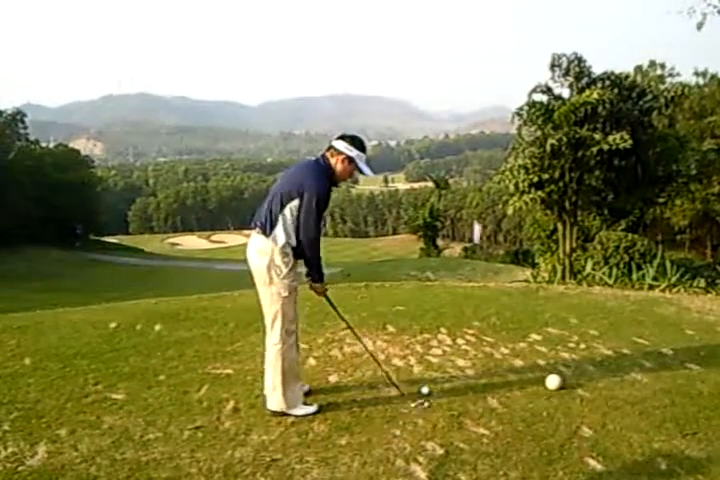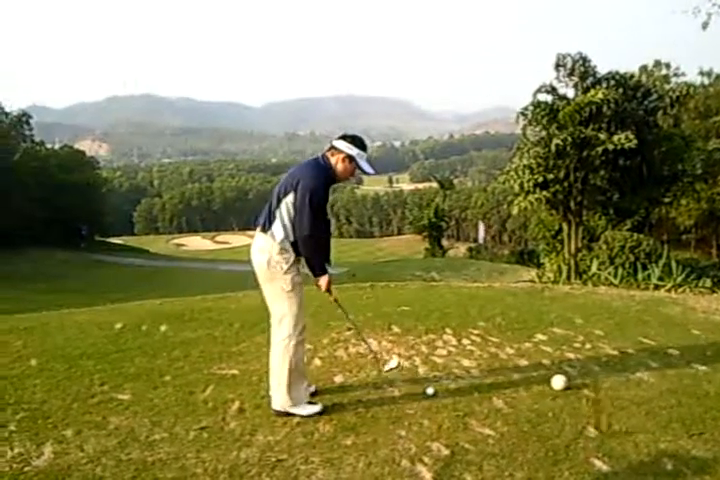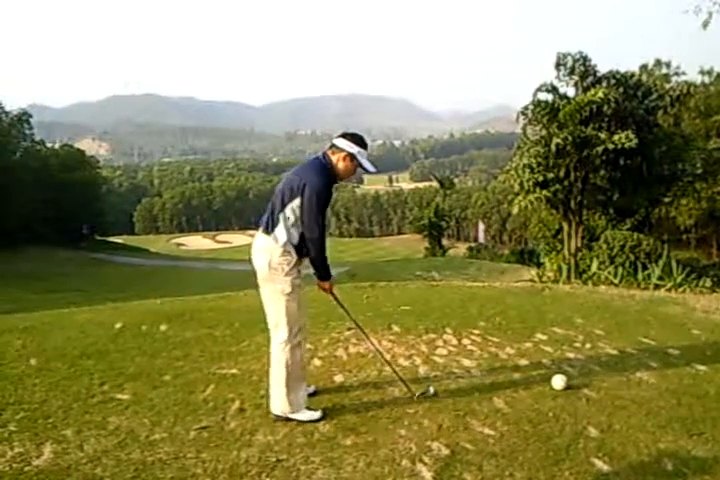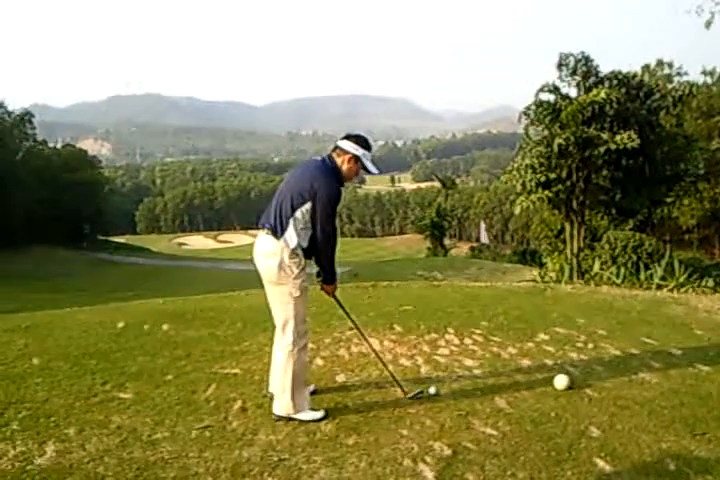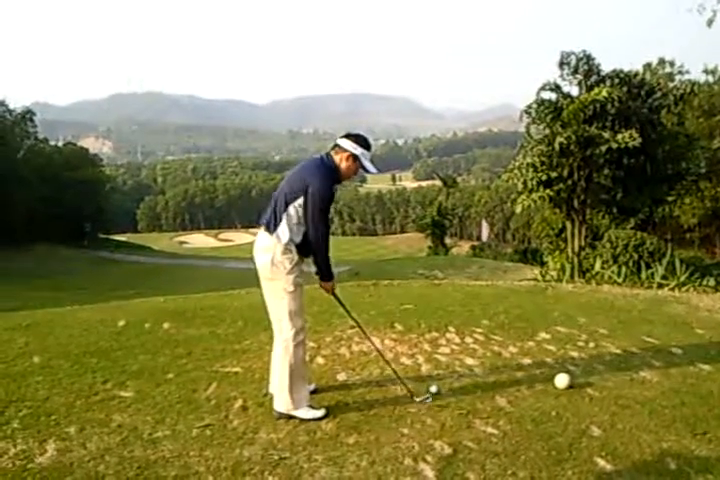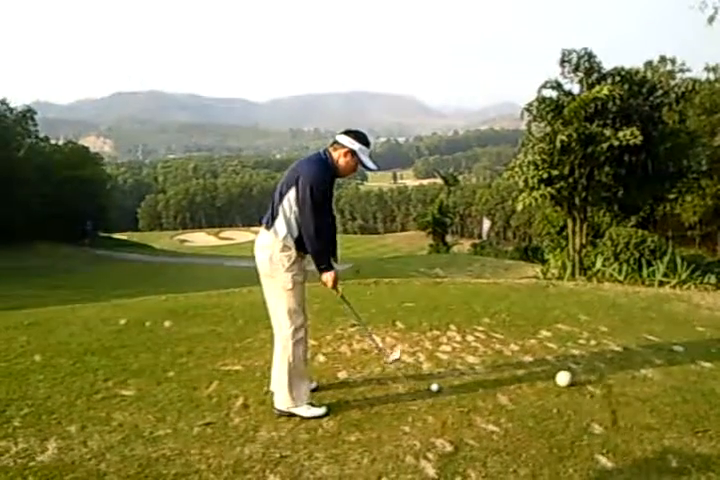
dt=0.3s
person 1, frame 1
left shoulder: (307, 169)
right shoulder: (317, 182)
right elbow: (308, 235)
left wrist: (312, 270)
right wrist: (317, 276)
left hip: (265, 246)
right hip: (273, 253)
left knee: (284, 325)
right knee: (283, 329)
left ankle: (281, 385)
right ankle: (283, 400)
person 1, frame 2
left shoulder: (315, 173)
right shoulder: (313, 178)
left elbow: (319, 227)
right elbow: (305, 231)
left wrist: (323, 267)
right wrist: (319, 272)
left hip: (276, 250)
right hip: (275, 253)
left knee: (286, 323)
right knee: (291, 326)
left ankle: (286, 384)
right ankle: (287, 399)
person 1, frame 3
left shoulder: (313, 171)
right shoulder: (317, 180)
left elbow: (312, 228)
right elbow: (312, 233)
left wrist: (322, 271)
right wrist: (324, 275)
left hip: (275, 250)
right hip: (277, 254)
left knee: (288, 326)
right knee: (288, 331)
left ankle: (288, 385)
right ankle: (286, 405)
person 1, frame 4
left shoulder: (312, 168)
right shoulder: (327, 184)
right elbow: (325, 235)
left wrist: (324, 271)
right wrist: (329, 277)
left hip: (270, 246)
right hip: (282, 255)
left knee: (287, 325)
right knee: (293, 332)
left ankle: (282, 384)
right ankle: (289, 405)
person 1, frame 5
left shoulder: (315, 168)
right shoulder: (321, 180)
left elbow: (310, 226)
right elbow: (316, 231)
left wrist: (322, 269)
right wrist: (326, 275)
left hip: (275, 247)
right hip: (279, 252)
left knee: (288, 323)
right knee: (291, 328)
left ankle: (284, 383)
right ankle: (289, 402)
person 1, frame 6
left shoulder: (321, 172)
right shoulder: (313, 172)
left elbow: (325, 220)
right elbow: (310, 224)
left wrist: (331, 261)
right wrist: (324, 267)
left hip: (288, 250)
right hip: (279, 251)
left knee: (296, 321)
right knee: (290, 326)
left ankle: (287, 381)
right ankle: (290, 400)
